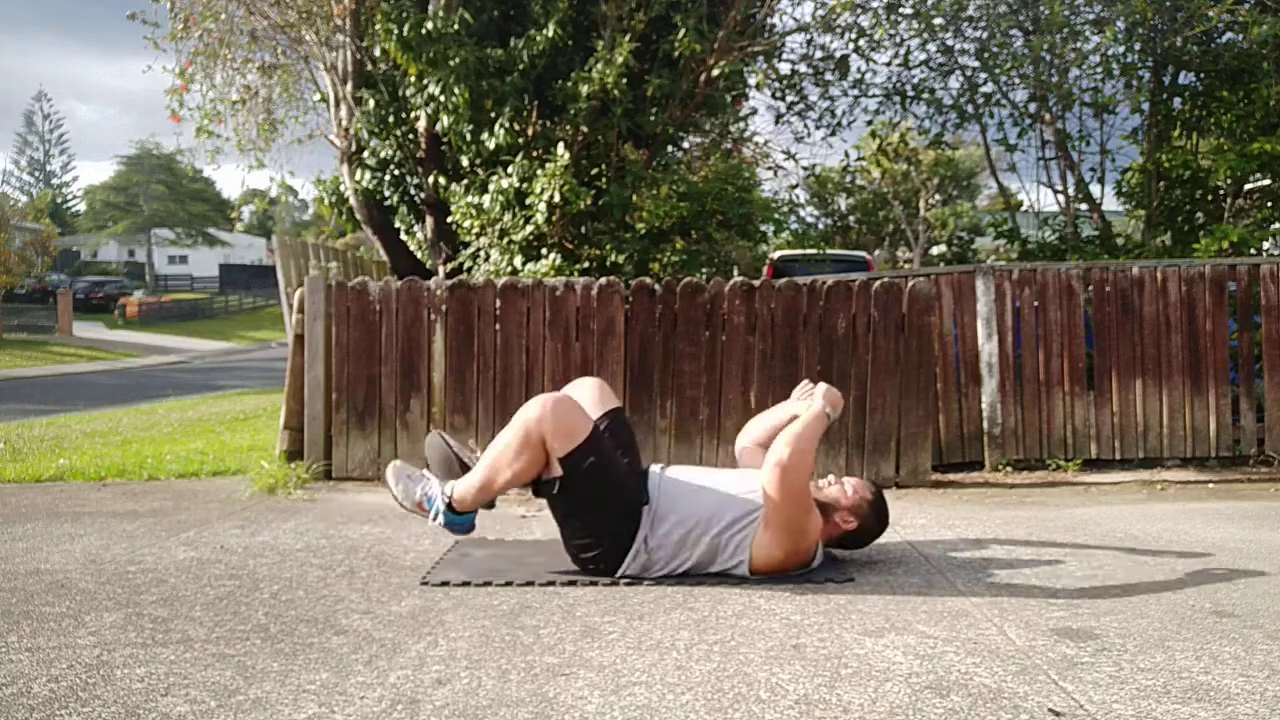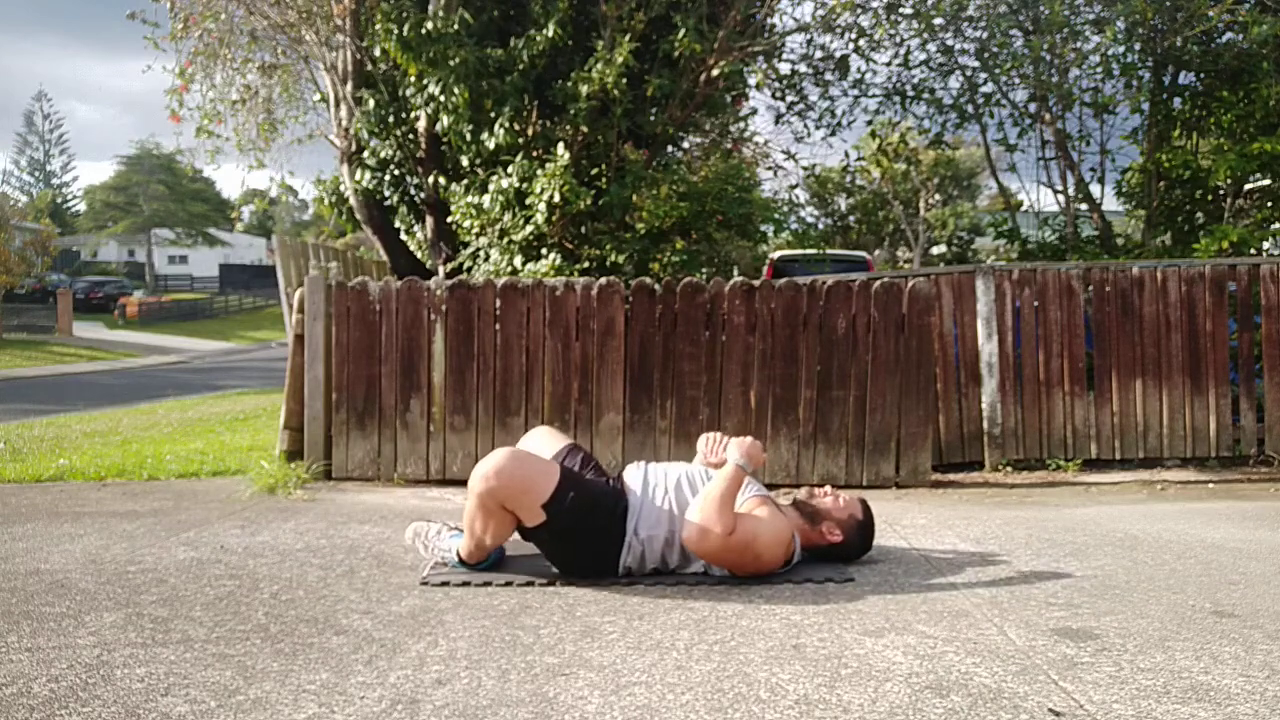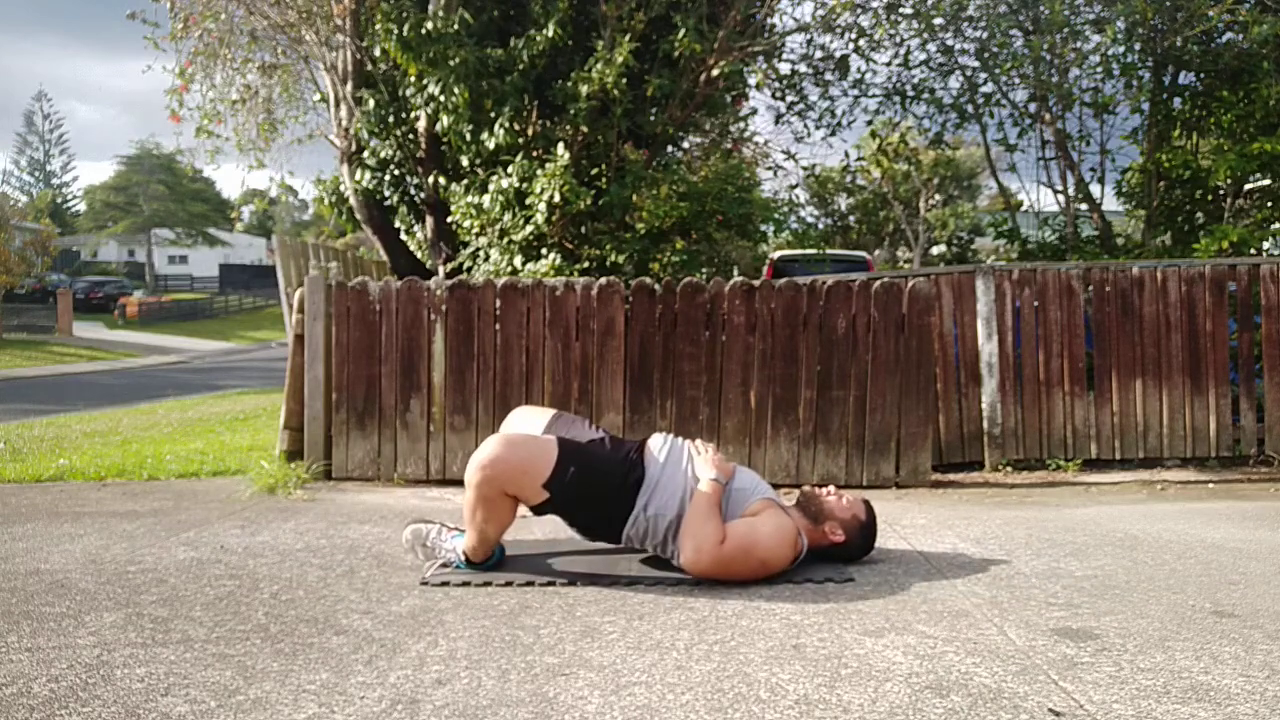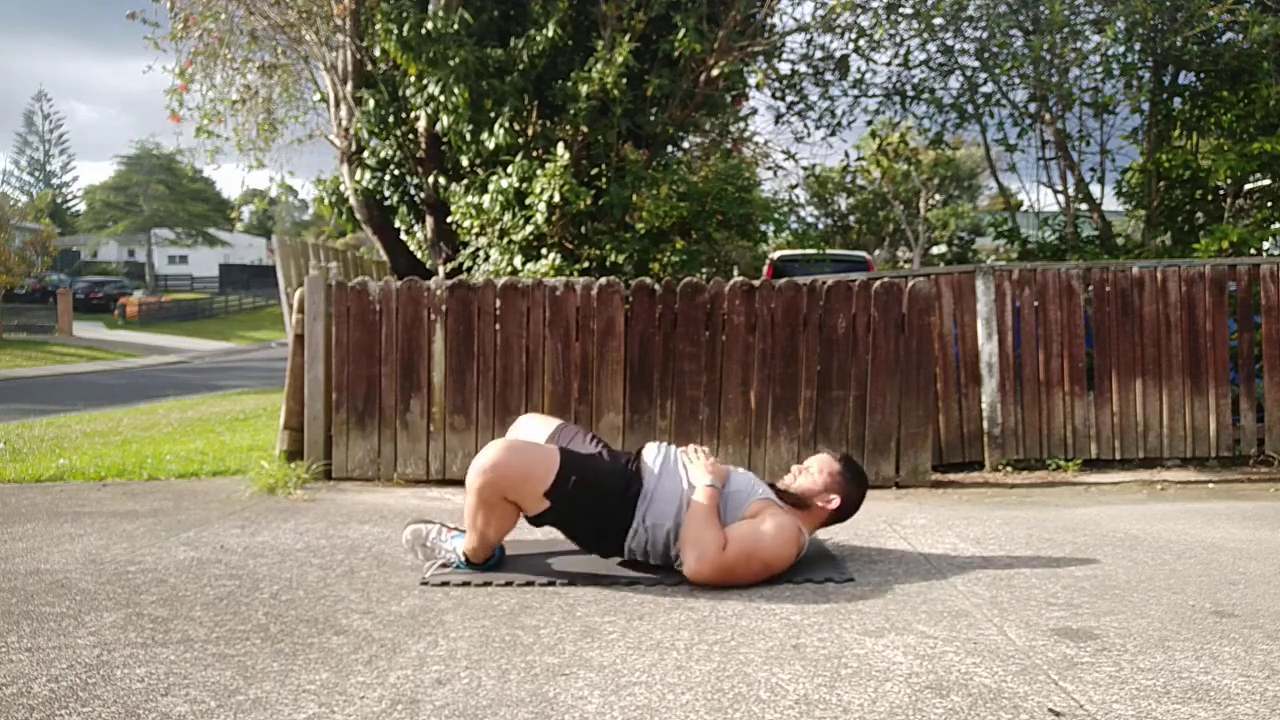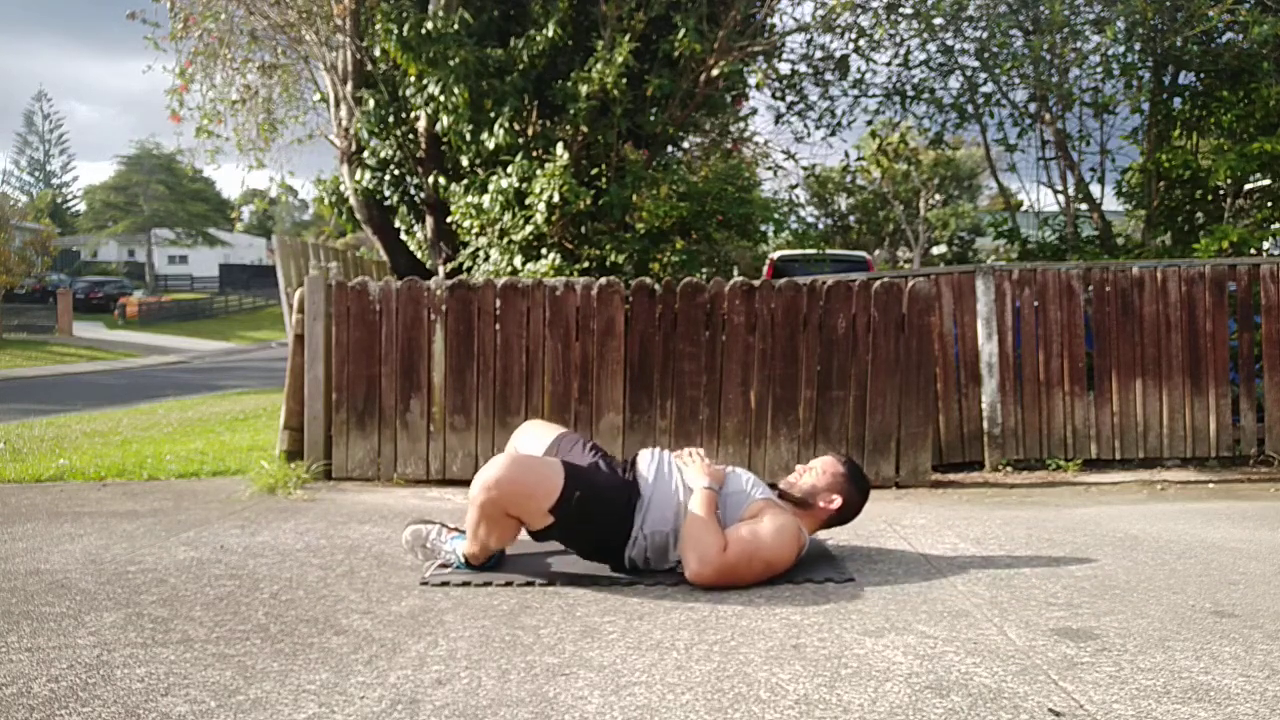
dt=1s
person 1, frame 1
left shoulder: (799, 538)
right shoulder: (783, 499)
left elbow: (778, 470)
right elbow: (749, 443)
left wrist: (823, 411)
right wrist: (797, 406)
left hip: (618, 537)
right hip: (636, 491)
left knee: (547, 412)
right knee: (586, 389)
left ankle: (455, 503)
right ankle: (487, 476)
person 1, frame 2
left shoulder: (776, 538)
right shoulder: (771, 512)
left elbow: (701, 535)
left wrist: (739, 464)
right wrist: (710, 461)
left hip: (610, 535)
right hip: (616, 495)
left knee: (500, 469)
right knee: (539, 438)
left ankle: (470, 553)
right ankle: (481, 532)
person 1, frame 3
left shoulder: (780, 540)
right shoulder: (775, 513)
left elbow: (697, 556)
left wrist: (711, 479)
right wrist: (714, 472)
left hip: (621, 494)
left knee: (495, 458)
right knee: (521, 422)
left ankle: (473, 552)
right ankle: (482, 531)
person 1, frame 4
left shoulder: (783, 534)
right shoulder: (772, 504)
left elbow: (701, 564)
left wrist: (706, 485)
right wrist: (707, 474)
left hip: (620, 510)
right hip: (628, 472)
left knee: (497, 461)
right knee: (529, 428)
left ankle: (472, 553)
right ankle: (483, 530)
person 1, frame 5
left shoulder: (783, 534)
right shoulder: (771, 505)
left elbow: (703, 565)
left wrist: (704, 486)
right wrist: (705, 476)
left hip: (619, 520)
right hip: (626, 479)
left knee: (500, 478)
right knee: (531, 434)
left ankle: (471, 554)
right ankle: (485, 531)
